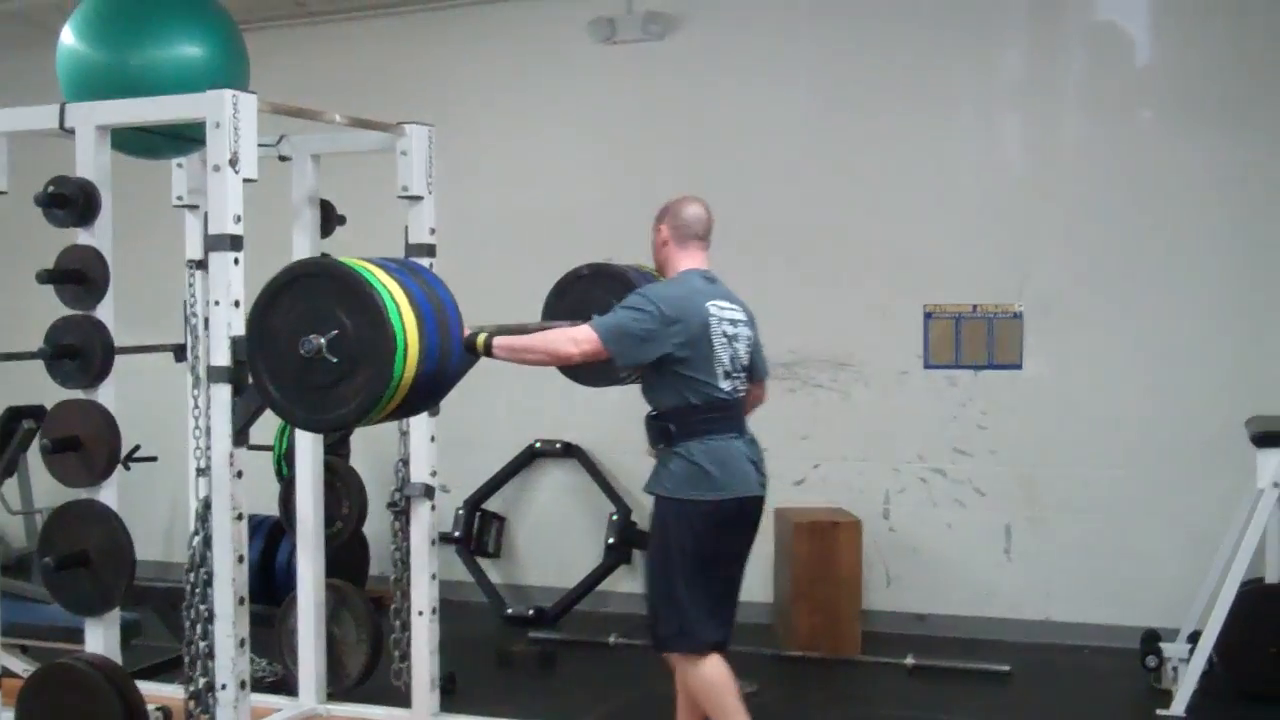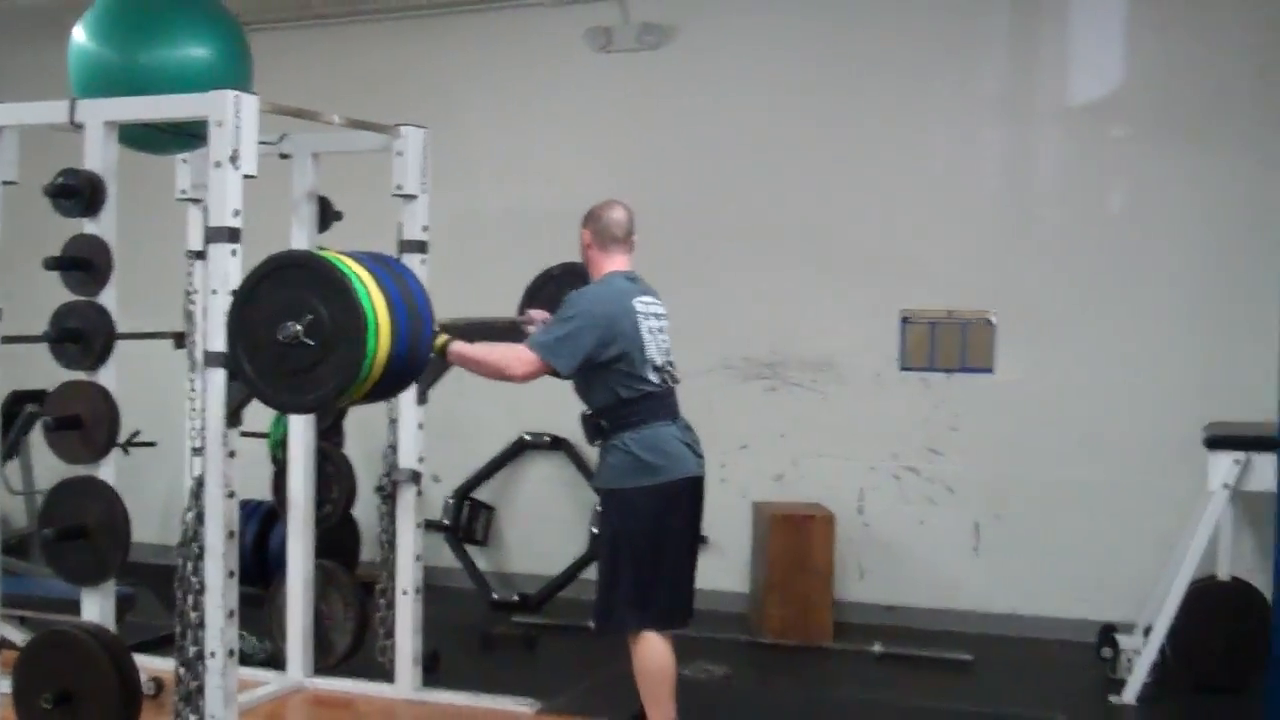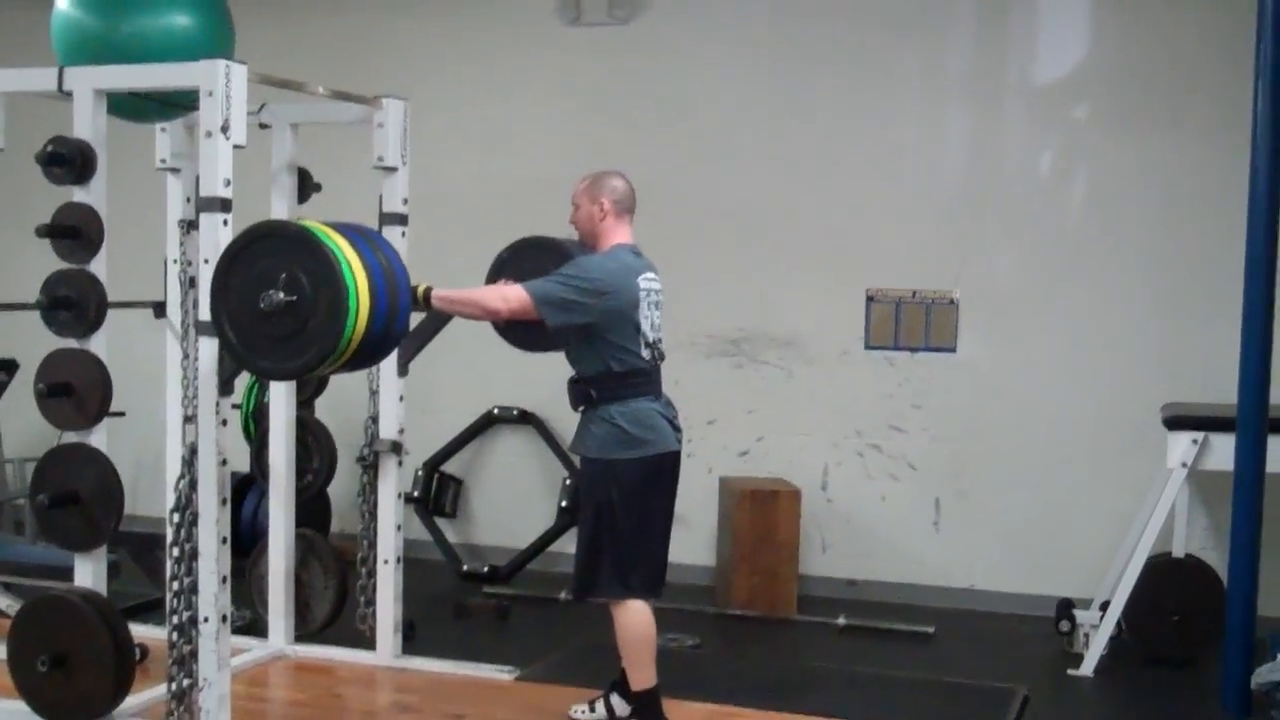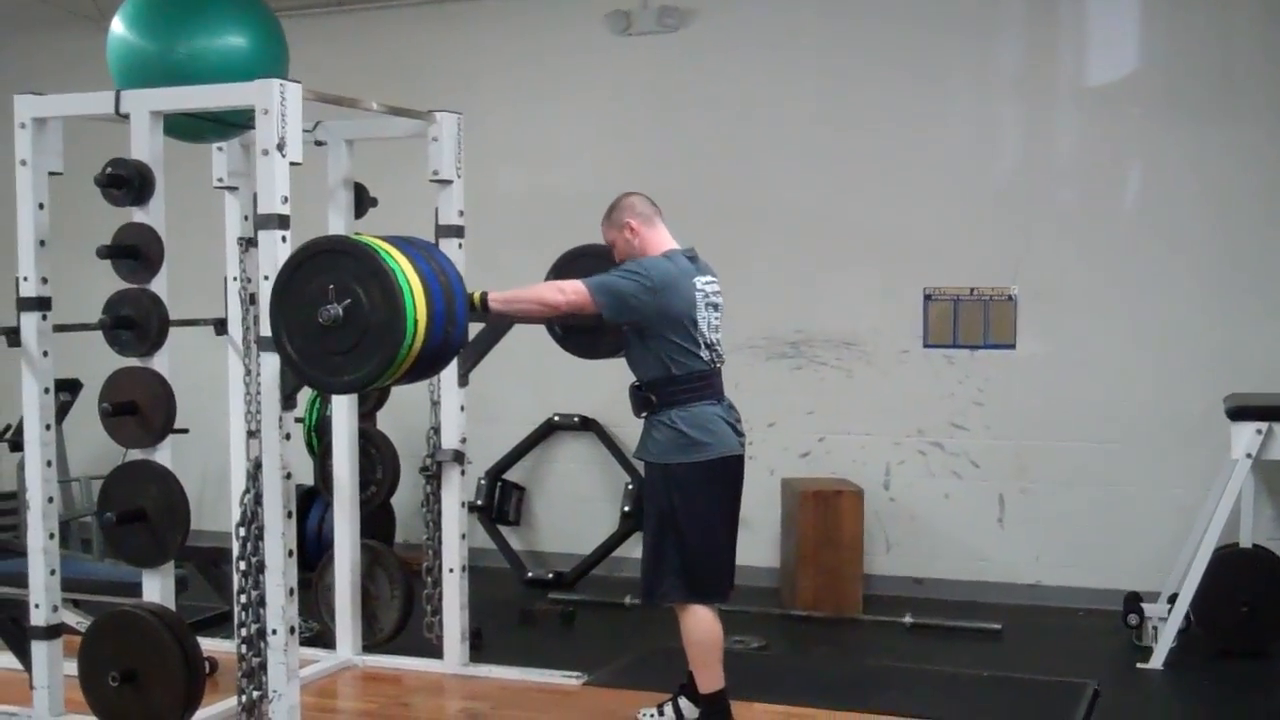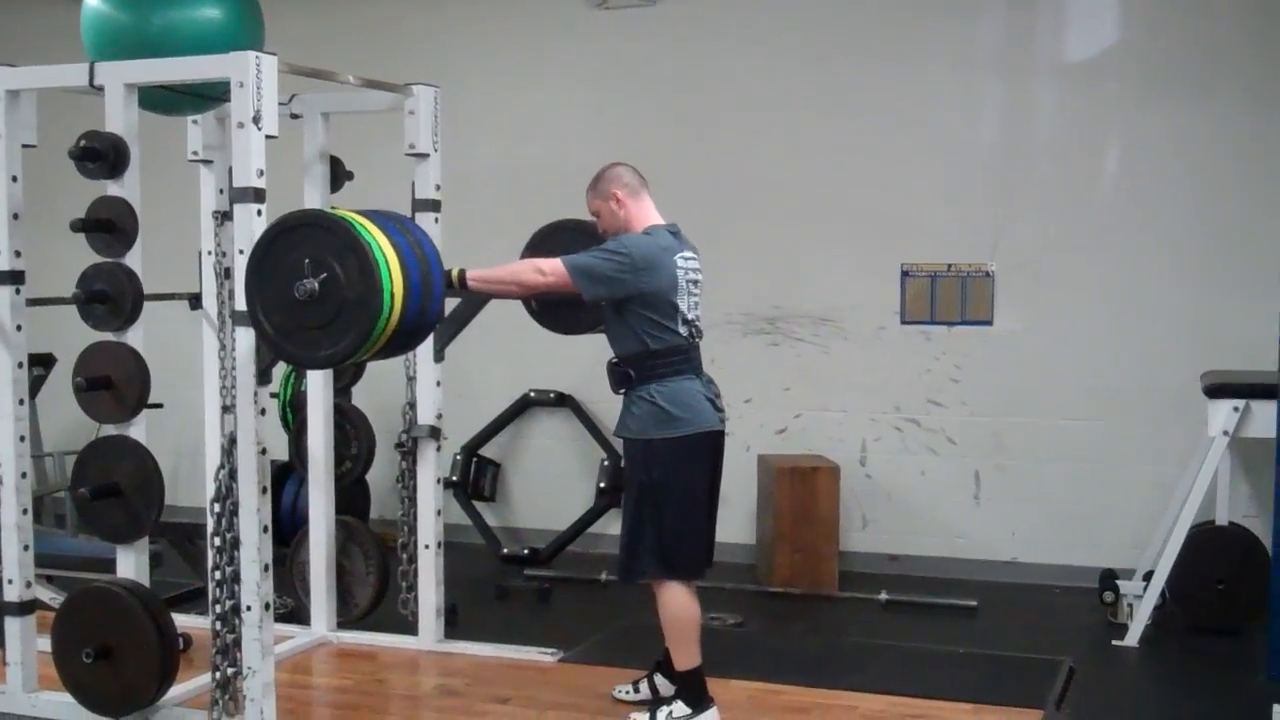
dt=1s
person 1, frame 1
left shoulder: (665, 302)
right shoulder: (734, 306)
left elbow: (574, 346)
right elbow: (755, 390)
left wrist: (482, 343)
left hip: (697, 481)
right hip: (737, 476)
left knee: (690, 637)
right knee: (680, 621)
person 1, frame 2
left shoulder: (593, 303)
right shoulder: (642, 296)
left elbow: (521, 364)
left wrist: (444, 346)
right wrist: (551, 326)
left hip: (641, 468)
right hip: (672, 461)
left knee: (643, 617)
right knee: (651, 610)
person 1, frame 3
left shoulder: (599, 273)
right shoulder: (636, 269)
left elbow: (504, 305)
left wrist: (426, 295)
right wrist: (517, 289)
left hip: (622, 440)
right hip: (645, 435)
left knee: (625, 585)
right knee: (629, 580)
person 1, frame 4
left shoulder: (654, 276)
right shoulder: (695, 272)
left elbow: (561, 297)
left wrist: (480, 301)
left hip: (685, 444)
right hip: (708, 438)
left knee: (690, 589)
right knee: (694, 584)
person 1, frame 5
left shoulder: (636, 252)
right shoulder: (676, 247)
left elbow: (542, 276)
left wrist: (458, 278)
left hip: (666, 420)
right hip: (688, 414)
left knee: (666, 565)
right knee: (669, 560)
right ankle: (672, 673)
